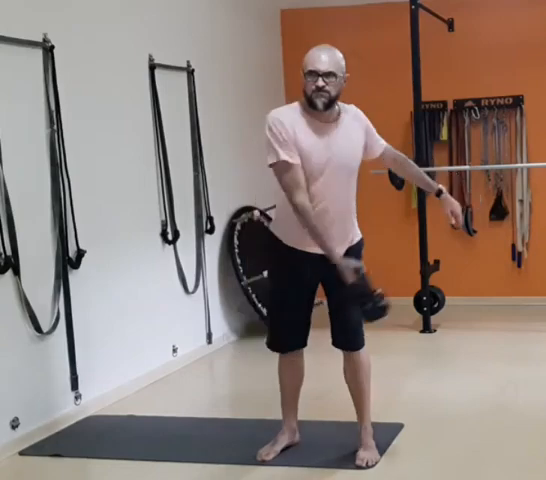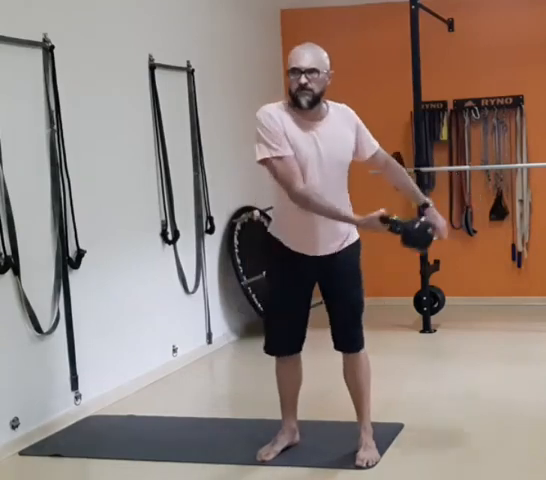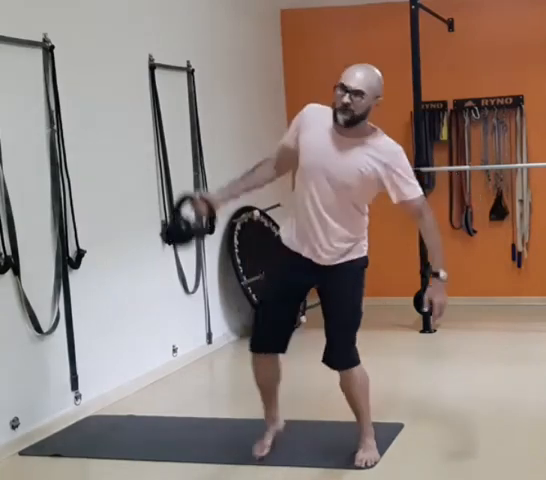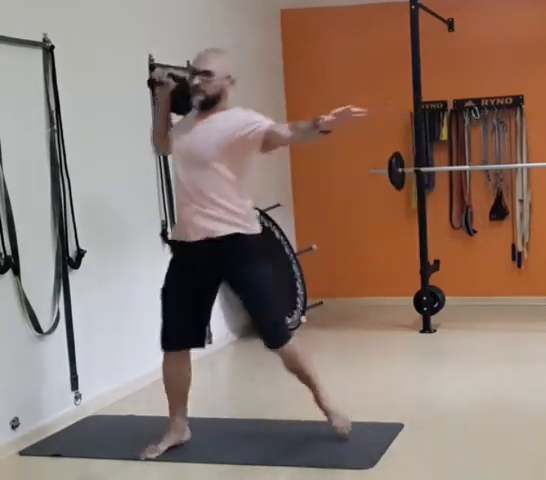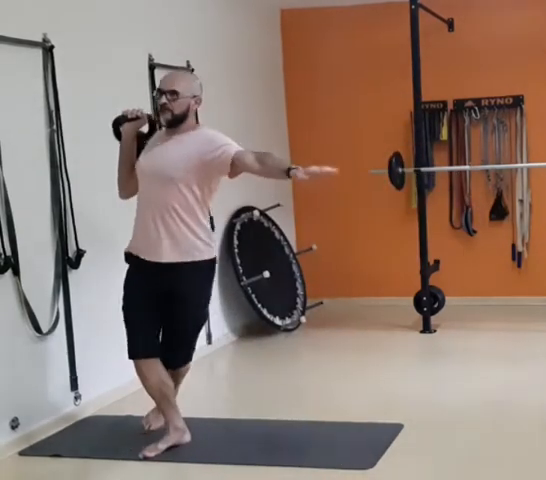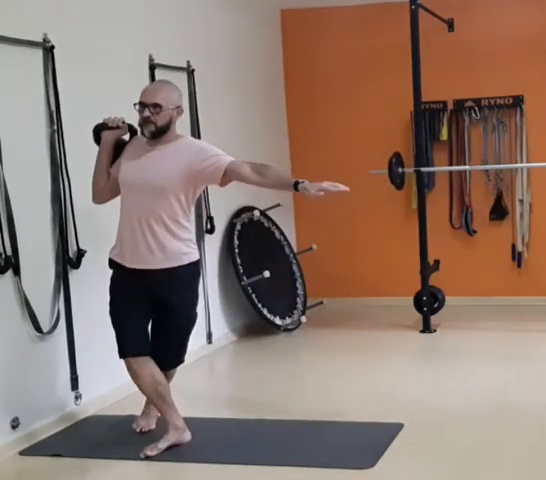
dt=0.5s
person 1, frame 1
left shoulder: (355, 120)
right shoulder: (281, 121)
left elbow: (392, 157)
right elbow: (297, 198)
left wrist: (440, 191)
right wrist: (332, 257)
left hip: (347, 246)
right hip: (294, 248)
left knee: (353, 342)
right knee: (287, 343)
left ankle: (366, 433)
right ankle: (289, 428)
person 1, frame 2
left shoulder: (345, 117)
right shoulder: (270, 118)
left elbow: (386, 164)
right elbow: (296, 189)
left wrist: (427, 205)
right wrist: (356, 220)
left hip: (340, 249)
right hip: (289, 250)
left knee: (352, 344)
right knee: (285, 346)
left ankle: (366, 434)
right ankle: (288, 429)
person 1, frame 3
left shoulder: (386, 152)
right shoulder: (310, 118)
left elbow: (421, 212)
right elbow: (275, 165)
left wrist: (437, 274)
right wrist: (221, 195)
left hip: (345, 262)
right hip: (293, 253)
left knee: (342, 357)
right knee: (263, 345)
left ankle: (367, 436)
right ankle: (273, 422)
person 1, frame 4
left shoulder: (242, 123)
right shoulder: (188, 120)
left elbow: (283, 133)
right elbow: (161, 143)
left wrist: (321, 125)
right wrist: (163, 98)
left hip: (237, 242)
right hip: (188, 246)
left knee: (275, 332)
right knee: (174, 343)
left ankle: (322, 399)
right ankle: (178, 427)
person 1, frame 5
left shoulder: (209, 143)
right shoulder: (154, 142)
left elbow: (250, 160)
right elbow: (126, 189)
left wrist: (291, 170)
right wrist: (127, 139)
left hip: (190, 265)
right hip: (143, 262)
left knee: (177, 353)
right knee: (142, 352)
left ankle: (166, 404)
right ankle: (175, 427)
person 1, frame 6
left shoulder: (194, 152)
right shoulder: (132, 149)
left elbow: (249, 171)
right elbow: (99, 195)
left wrist: (300, 185)
right wrist: (106, 144)
left hip: (176, 269)
right hip: (127, 269)
left knee: (167, 355)
right knee: (134, 354)
left ankle: (154, 406)
right ankle: (176, 426)
